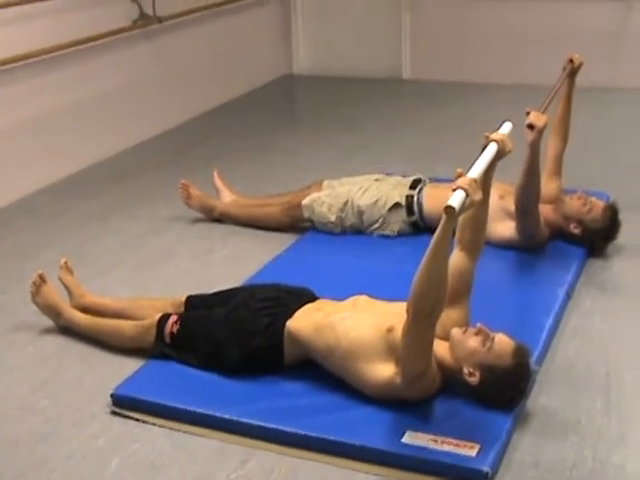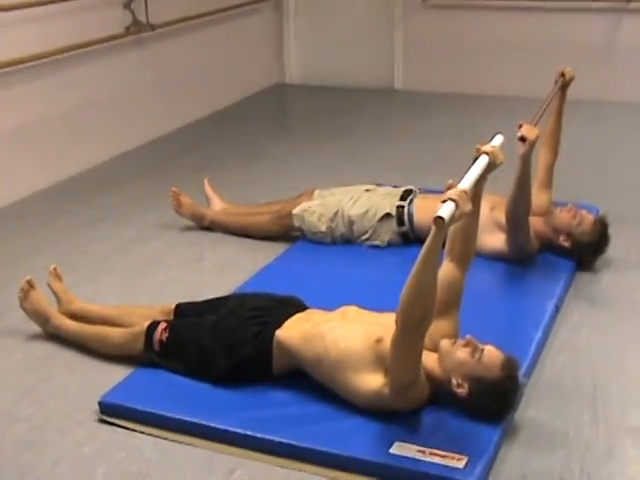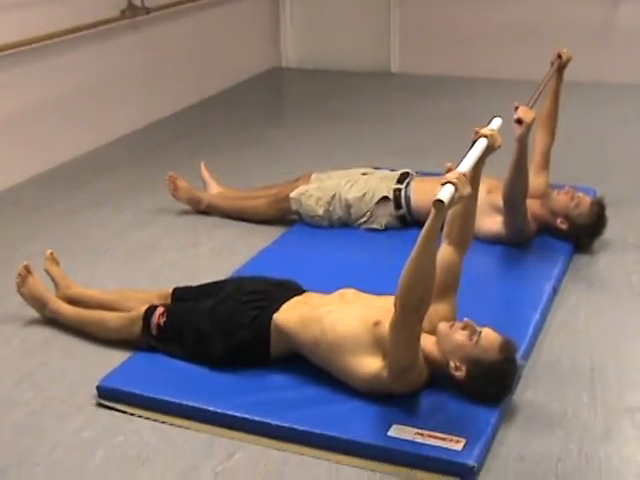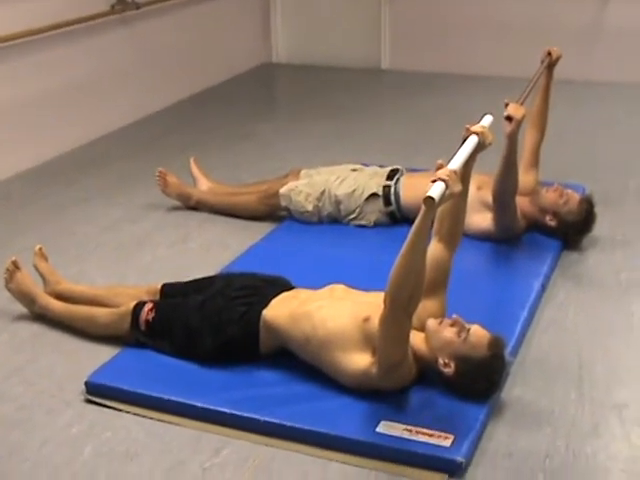
dt=0.4s
person 1, frame 1
left shoulder: (418, 379)
right shoulder: (451, 331)
left elbow: (419, 315)
right elbow: (467, 255)
left wrist: (450, 220)
right wrist: (487, 173)
left hip: (271, 339)
right hip: (300, 301)
left knee: (156, 331)
right knee: (177, 306)
left ankle: (69, 316)
right ankle: (85, 300)
person 1, frame 2
left shoulder: (406, 390)
right shoulder: (440, 342)
left elbow: (408, 325)
right elbow: (457, 266)
left wrist: (439, 231)
right wrist: (477, 185)
left hip: (260, 348)
right hip: (289, 310)
left knee: (143, 339)
right knee: (167, 313)
left ankle: (56, 322)
right ankle: (73, 307)
person 1, frame 3
left shoulder: (405, 373)
right shoulder: (438, 325)
left elbow: (408, 308)
right elbow: (454, 250)
left wrist: (439, 213)
right wrist: (476, 165)
left hip: (259, 332)
right hip: (287, 294)
left knee: (143, 323)
right knee: (166, 297)
left ankle: (54, 306)
right ankle: (70, 291)
person 1, frame 4
left shoulder: (394, 370)
right shoulder: (428, 321)
left elbow: (398, 305)
right elbow: (444, 247)
left wrist: (429, 211)
right wrist: (466, 166)
left hip: (247, 327)
right hip: (274, 289)
left knee: (131, 319)
right knee: (154, 292)
left ankle: (42, 302)
right ankle: (59, 287)
person 2, frame 1
left shoulder: (532, 233)
right shoulder: (552, 198)
left elbow: (523, 206)
right elbow: (559, 145)
left wrist: (531, 145)
right wrist: (570, 82)
left hip: (403, 210)
right hip: (412, 187)
left knee: (301, 211)
right knee: (314, 189)
left ankle: (218, 208)
right ankle: (229, 201)
person 2, frame 2
left shoulder: (522, 244)
right shoulder: (542, 209)
left elbow: (514, 218)
right elbow: (549, 157)
left wrist: (522, 158)
right wrist: (562, 94)
left hip: (393, 219)
right hip: (401, 197)
left knee: (291, 219)
right knee: (306, 198)
left ankle: (209, 216)
right ankle: (221, 209)
person 2, frame 3
left shoulder: (520, 227)
right shoulder: (539, 193)
left elbow: (512, 200)
right elbow: (547, 141)
left wrist: (519, 141)
right wrist: (559, 77)
left hip: (391, 203)
right hip: (398, 181)
left knee: (288, 204)
right knee: (304, 182)
left ankle: (206, 201)
right ankle: (220, 194)
person 2, frame 4
left shoulder: (508, 224)
right shoulder: (528, 190)
left elbow: (501, 196)
right elbow: (536, 136)
left wrist: (508, 137)
right wrist: (549, 74)
left hip: (380, 200)
right hip: (387, 177)
left knee: (277, 200)
right knee: (293, 177)
left ankle: (196, 197)
right ankle: (209, 189)
